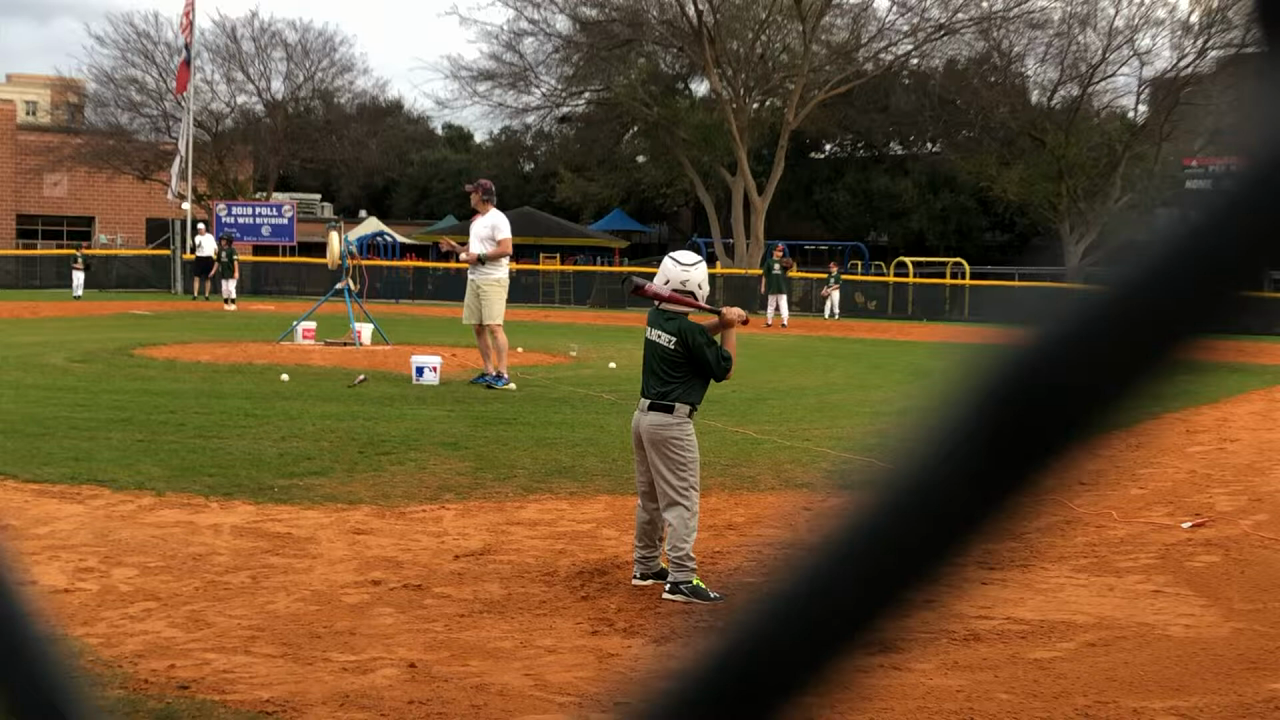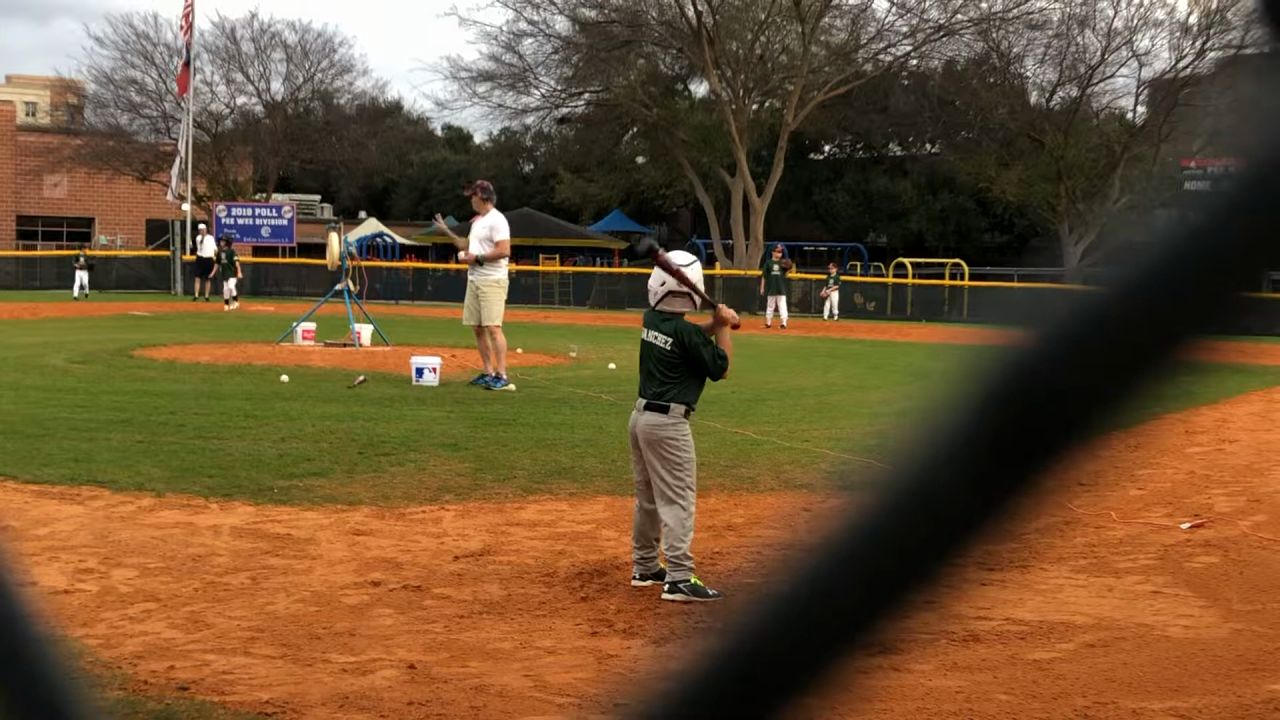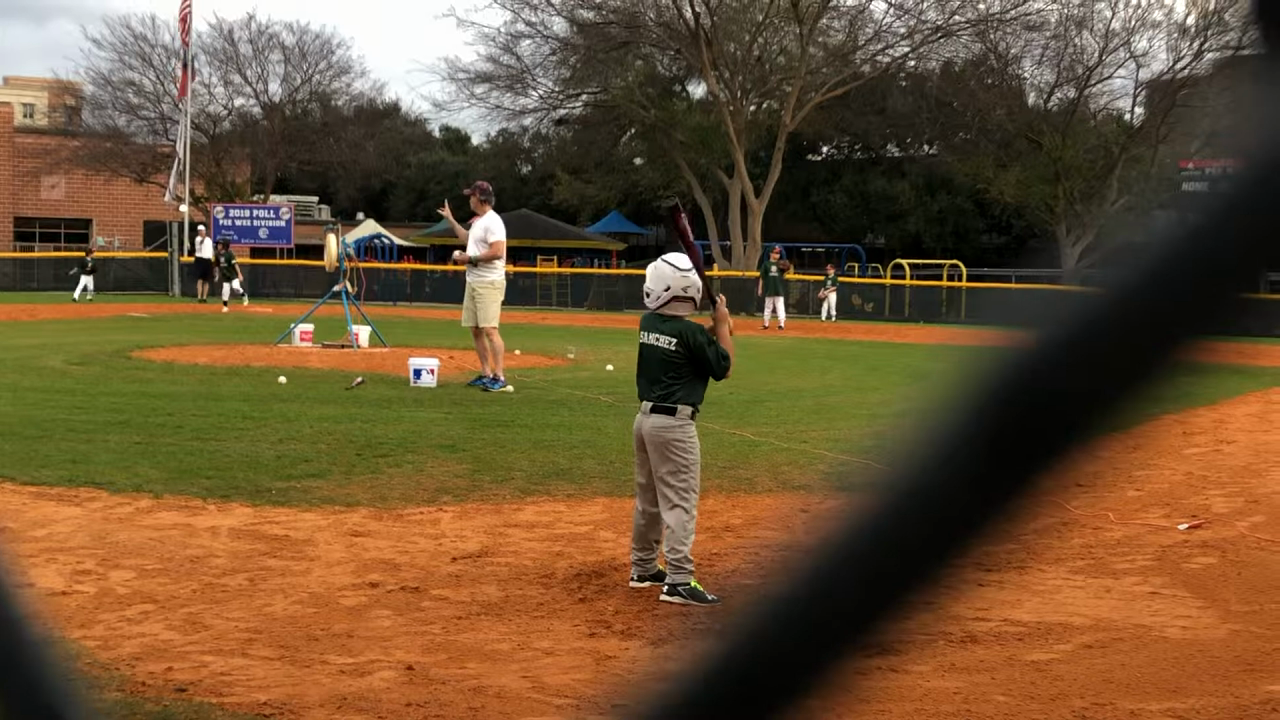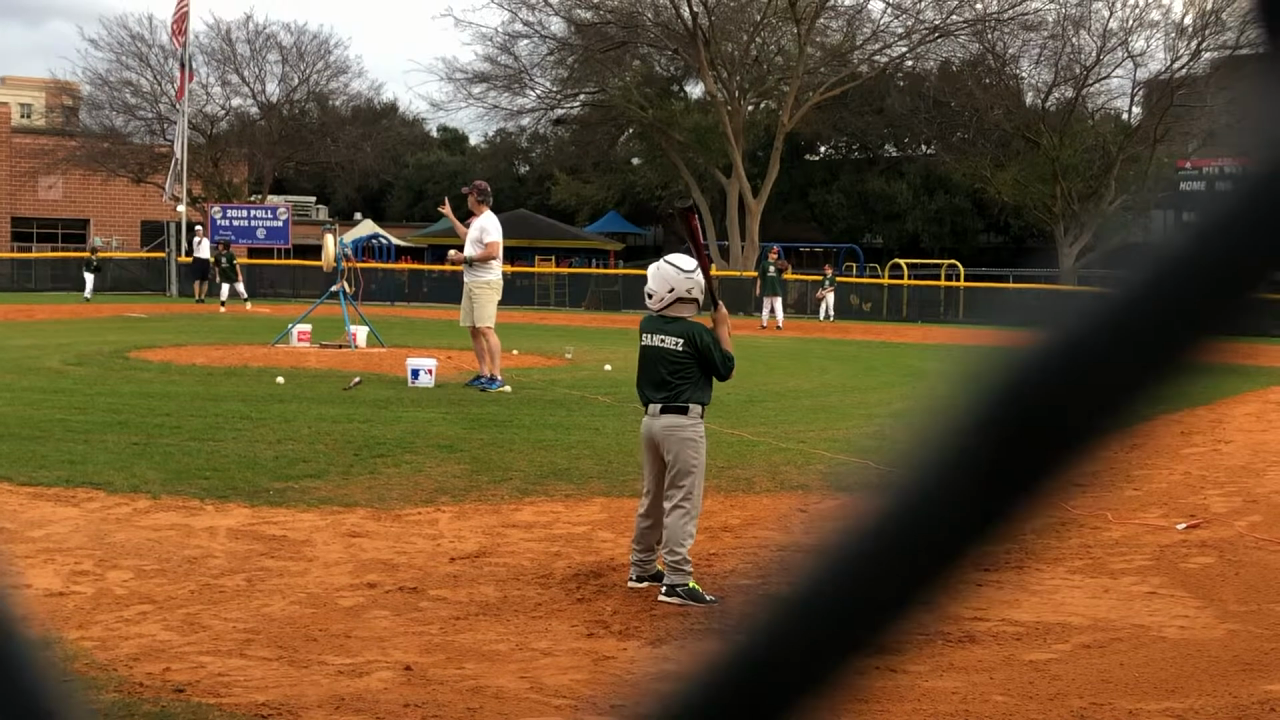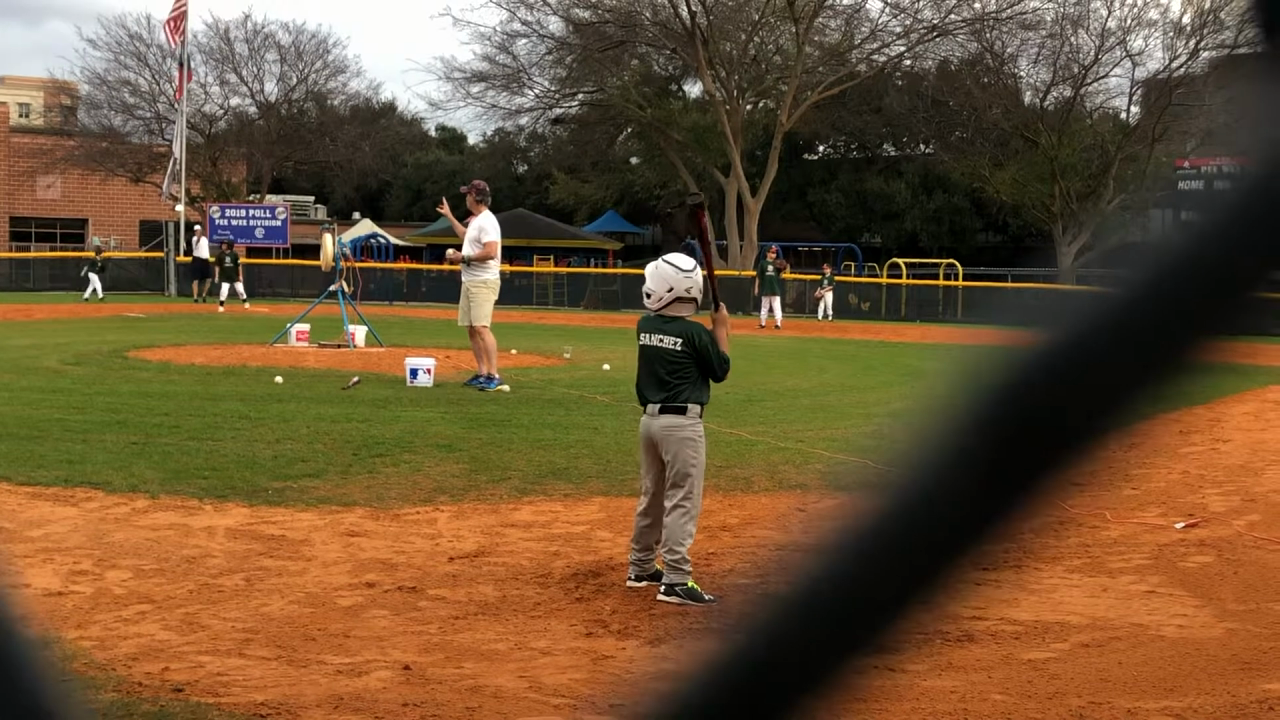
dt=0.2s
person 1, frame 1
left shoulder: (655, 317)
right shoulder: (690, 331)
right elbow: (724, 370)
left wrist: (720, 322)
right wrist: (729, 329)
left hip: (644, 416)
right hip: (671, 422)
left knee: (650, 497)
right knee: (682, 501)
left ankle: (646, 566)
right ankle: (680, 580)
person 1, frame 2
left shoulder: (651, 318)
right shoulder: (686, 331)
right elbow: (720, 369)
left wrist: (716, 324)
right wrist: (722, 328)
left hip: (641, 416)
right hip: (668, 422)
left knee: (647, 497)
right knee: (678, 500)
left ankle: (644, 567)
right ankle: (679, 579)
person 1, frame 3
left shoulder: (647, 322)
right shoulder: (690, 331)
right elbow: (723, 368)
left wrist: (712, 328)
right wrist: (722, 325)
left hip: (645, 418)
right hip: (675, 424)
left knee: (649, 498)
right knee: (680, 502)
left ankle: (643, 568)
right ankle: (678, 581)
person 1, frame 4
left shoulder: (647, 326)
right shoulder: (696, 332)
right elbow: (726, 370)
left wrist: (714, 331)
right wrist: (721, 327)
left hip: (651, 421)
right hip: (683, 425)
left knee: (653, 499)
right knee: (682, 503)
left ankle: (642, 568)
right ankle: (676, 582)
person 1, frame 5
left shoulder: (645, 325)
right shoulder: (694, 332)
right elbow: (721, 372)
left wrist: (713, 332)
right wrist: (720, 328)
left hip: (650, 420)
right hip: (682, 424)
left knee: (652, 498)
right knee: (682, 502)
left ankle: (641, 567)
right ankle: (676, 581)
person 2, frame 1
left shoulder: (497, 219)
right shoulder: (475, 221)
left elbow: (506, 249)
left wrist: (479, 257)
right wrist: (454, 247)
left hip: (493, 281)
right hip: (474, 280)
left knee: (494, 327)
right knee: (478, 327)
left ankle: (503, 374)
right ankle: (489, 372)
person 2, frame 2
left shoulder: (496, 219)
right shoulder: (477, 221)
left elbow: (504, 250)
right elbow: (469, 245)
left wrist: (476, 258)
right wrist: (447, 231)
left hip: (492, 282)
right hip: (474, 281)
left knee: (493, 328)
right knee: (477, 328)
left ankle: (502, 376)
right ankle: (488, 373)
person 2, frame 3
left shoulder: (492, 221)
right shoulder: (477, 221)
left elbow: (497, 252)
right elbow: (468, 239)
left wrist: (470, 258)
right wrist: (450, 219)
left hip: (489, 283)
right hip: (473, 282)
left knee: (489, 329)
right knee: (475, 329)
left ankle: (499, 377)
right ankle: (486, 374)
person 2, frame 4
left shoulder: (488, 221)
right shoulder: (476, 221)
left elbow: (492, 253)
left wrist: (465, 259)
right wrist: (450, 216)
left hip: (486, 283)
right hip: (471, 282)
left knee: (485, 329)
right knee: (473, 330)
left ankle: (496, 377)
right ankle: (484, 374)
person 2, frame 5
left shoulder: (487, 220)
right shoulder: (475, 220)
left elbow: (490, 252)
left wrist: (463, 258)
right wrist: (449, 216)
left hip: (484, 282)
right hip: (469, 281)
left knee: (481, 328)
right knee: (471, 329)
left ankle: (494, 376)
right ankle: (482, 374)
